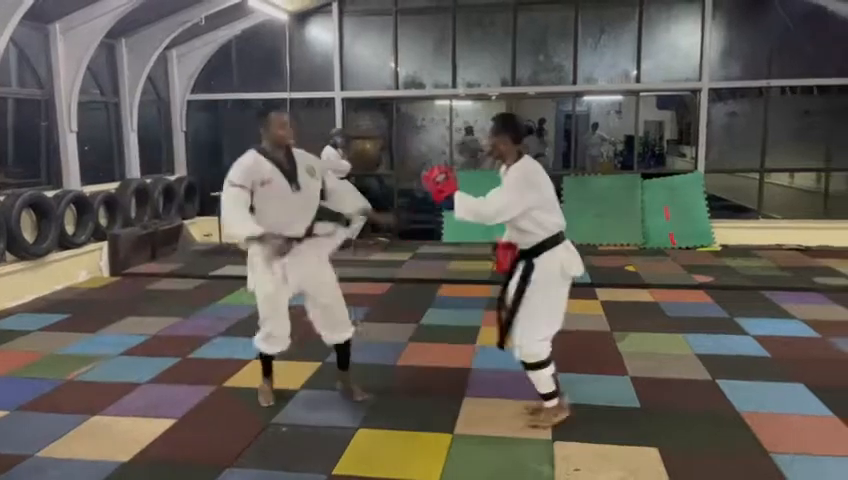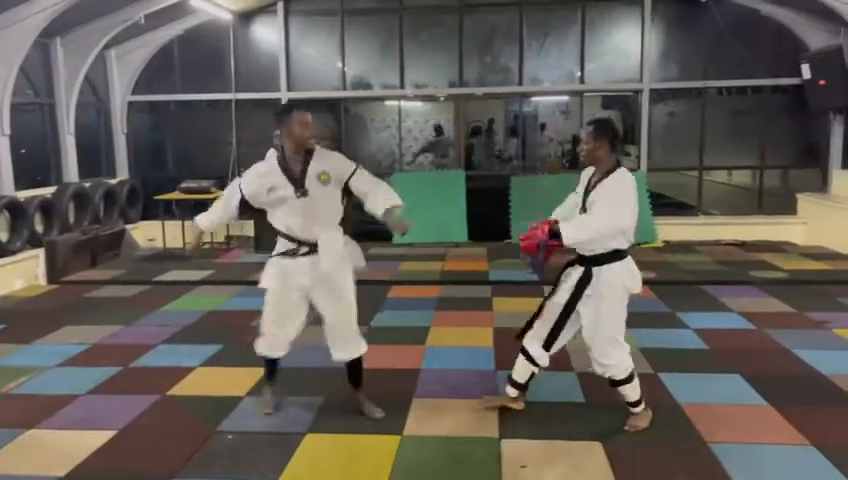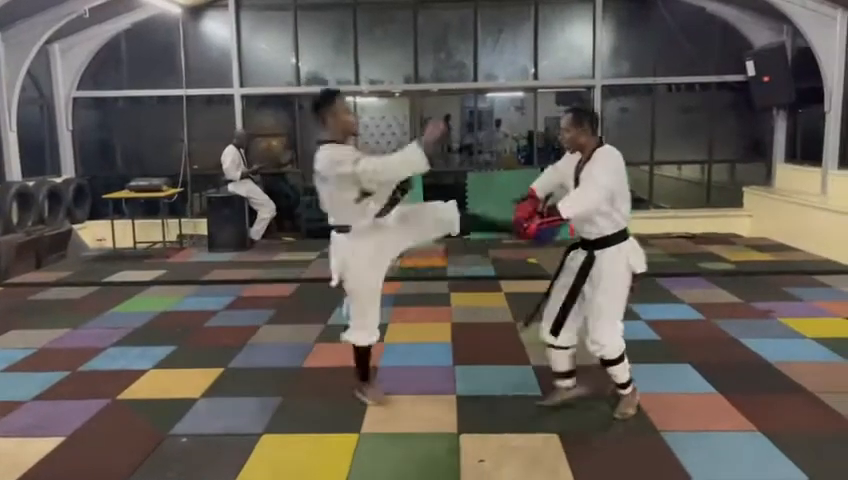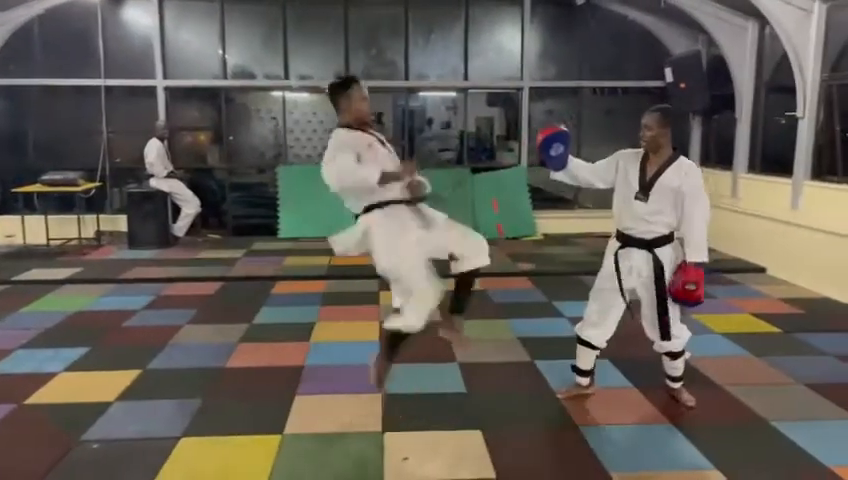
dt=1s
person 1, frame 1
left shoulder: (524, 173)
right shoulder: (511, 170)
left elbow: (491, 210)
left wrist: (450, 196)
right wrist: (508, 243)
left hip: (547, 261)
right hip: (532, 259)
left knee: (530, 336)
right knee: (522, 333)
left ankle: (554, 405)
right ankle: (550, 397)
person 1, frame 2
left shoulder: (622, 182)
right shoulder: (590, 174)
left elbow: (599, 225)
right elbow: (572, 207)
left wrist: (551, 231)
right wrist: (551, 228)
left hip: (608, 274)
right hip: (582, 270)
left knee: (607, 350)
right knee: (542, 331)
left ankle: (640, 408)
right ankle: (513, 394)
person 1, frame 3
left shoulder: (609, 158)
right shoulder: (573, 159)
left elbow: (590, 196)
right elbow: (552, 177)
left wrist: (548, 215)
right wrist: (531, 200)
left hip: (611, 254)
right hip: (584, 252)
left knee: (602, 332)
right knee: (557, 319)
left ankle: (627, 392)
right ankle: (567, 384)
person 1, frame 4
left shoulder: (687, 172)
right shoulder: (625, 160)
left elbow: (695, 221)
right elbow: (590, 174)
left wrist: (694, 267)
right wrist: (561, 161)
left hip: (659, 257)
right hip: (622, 252)
left knee: (666, 325)
right knee: (596, 316)
left ankle: (676, 385)
right ankle: (583, 382)
person 2, frame 1
left shoulder: (305, 160)
right shoulder: (246, 167)
left elbow: (334, 187)
right elbow: (232, 212)
left wrist: (366, 211)
right wrist: (263, 239)
left hip: (308, 248)
right hip: (269, 256)
left knee: (334, 316)
right knee: (273, 326)
left ankle: (345, 378)
right ankle: (266, 380)
person 2, frame 2
left shoulder: (331, 161)
right shoulder: (264, 171)
left elbow: (369, 186)
right elbow: (234, 196)
left wrist: (391, 213)
right wrist: (202, 226)
left hip: (330, 254)
right hip: (289, 258)
left knee: (344, 329)
right knee: (275, 327)
left ankle: (359, 393)
right ankle: (269, 385)
person 2, frame 3
left shoulder: (344, 151)
right shoulder: (338, 160)
right elbow: (385, 169)
right wrist: (425, 142)
left hip: (384, 223)
right hip: (360, 240)
left knee: (447, 214)
right knee: (365, 317)
right ankle: (364, 384)
person 2, frame 4
left shoulder: (373, 137)
right shoulder: (342, 141)
right elbow: (338, 174)
left wrist: (417, 184)
right wrist: (391, 175)
left hip: (413, 214)
right hip: (387, 225)
left knee: (473, 250)
right knee: (422, 294)
left ankle: (453, 319)
right ankle: (385, 358)
